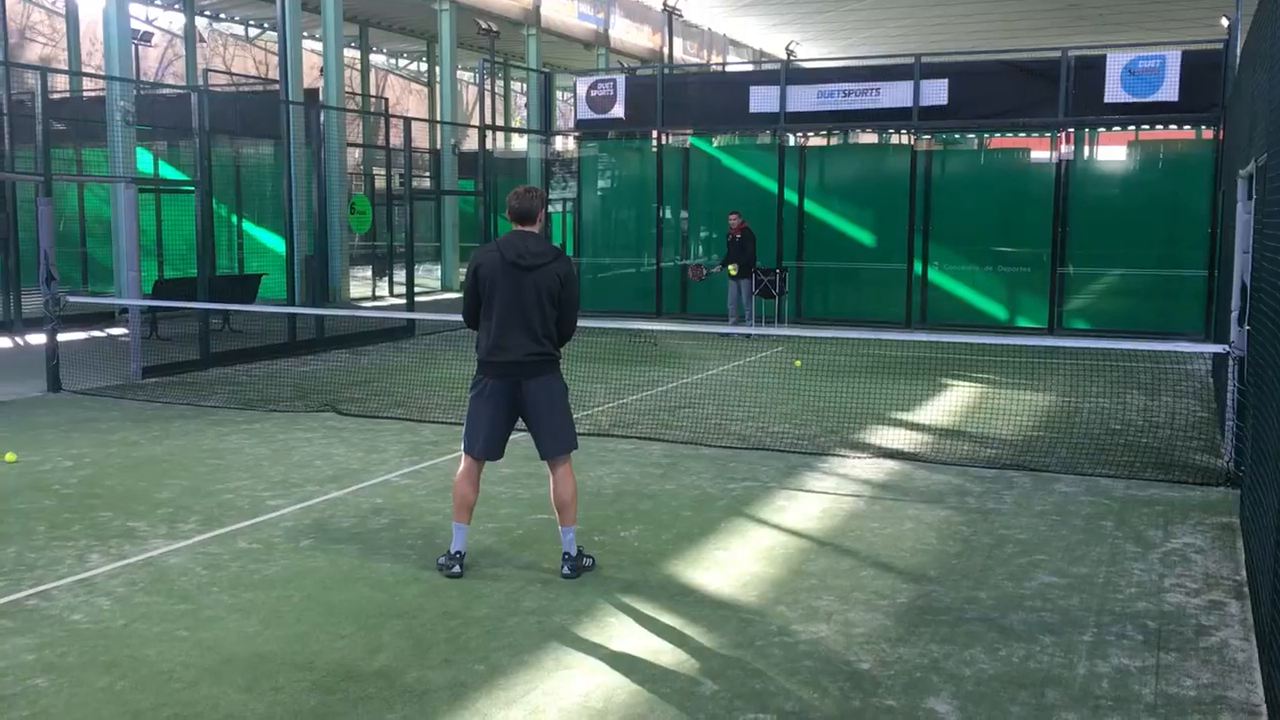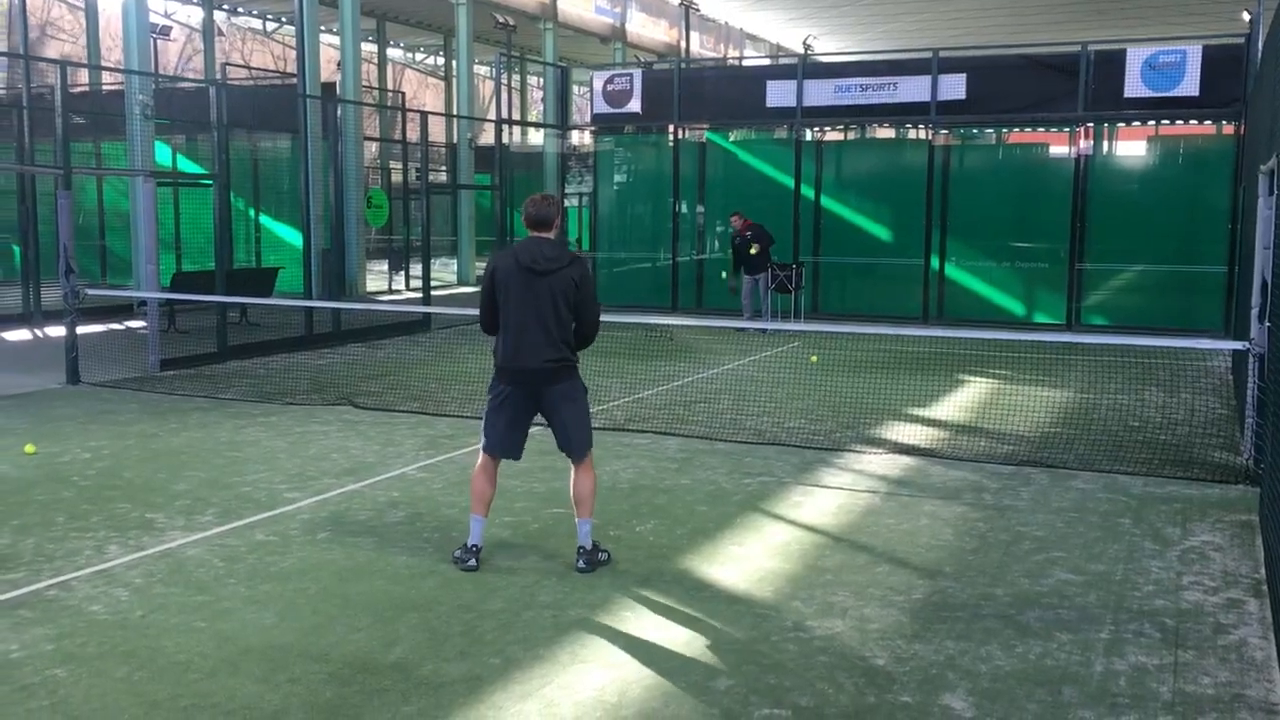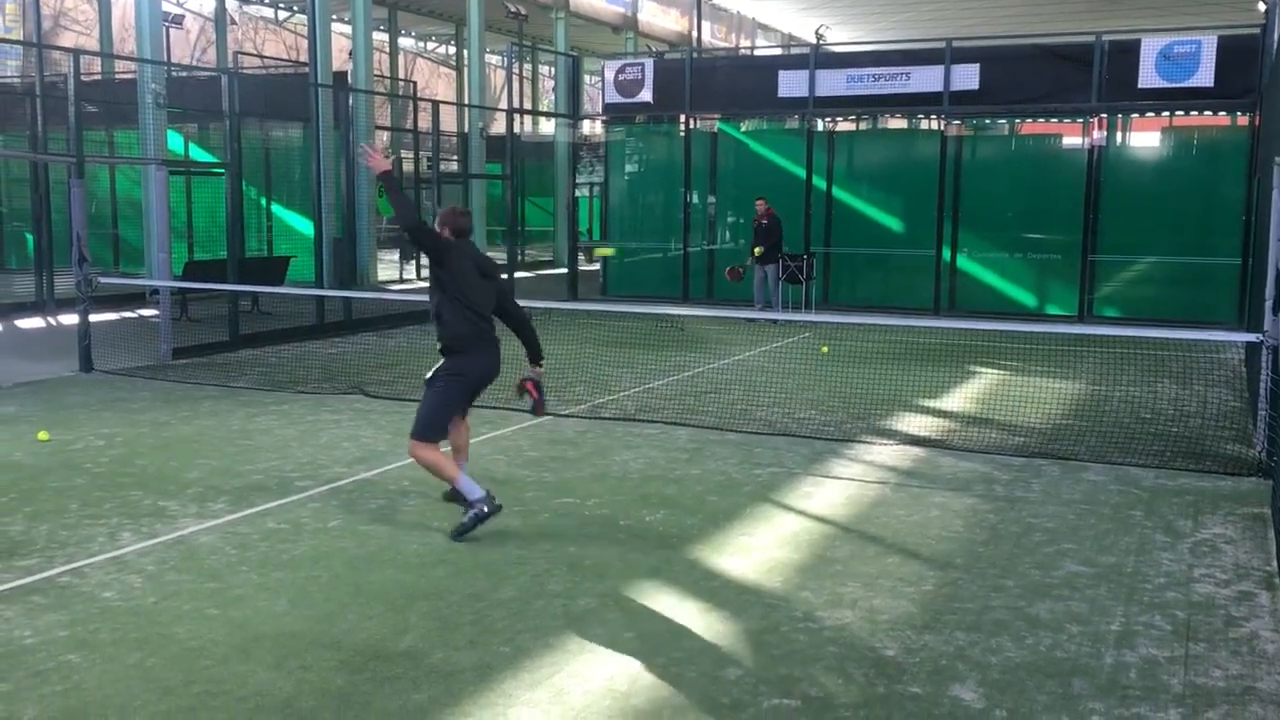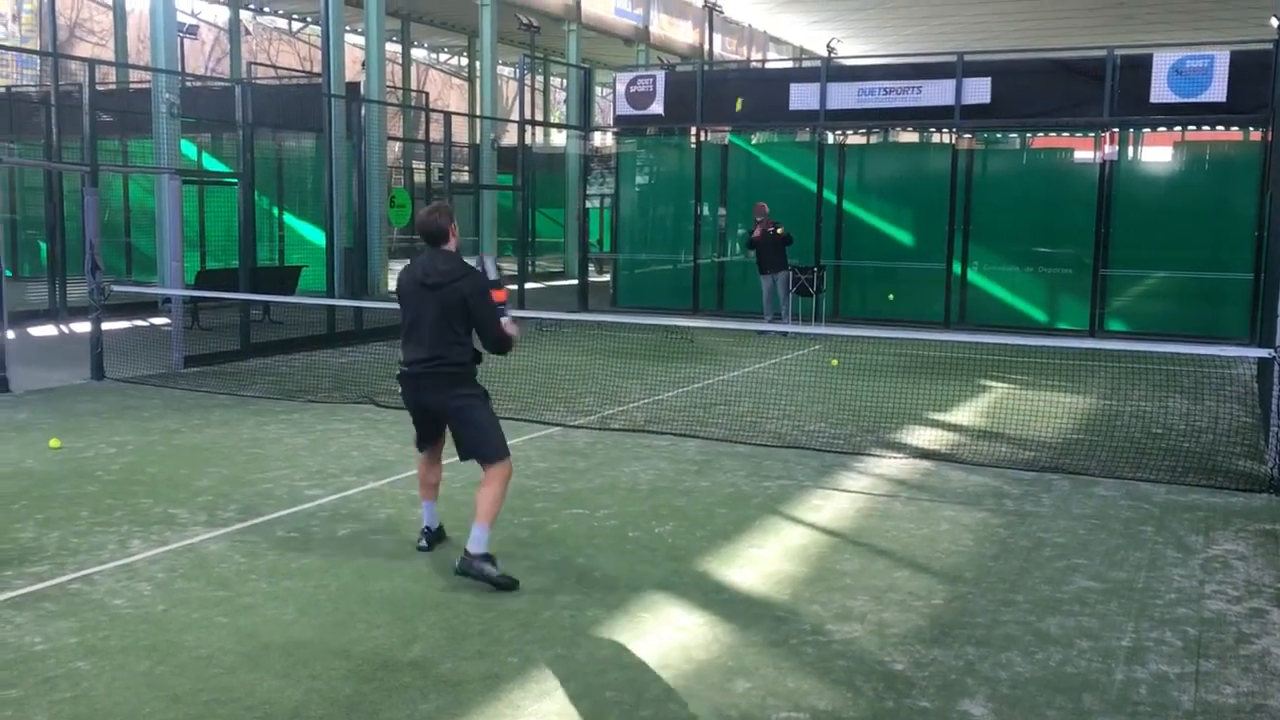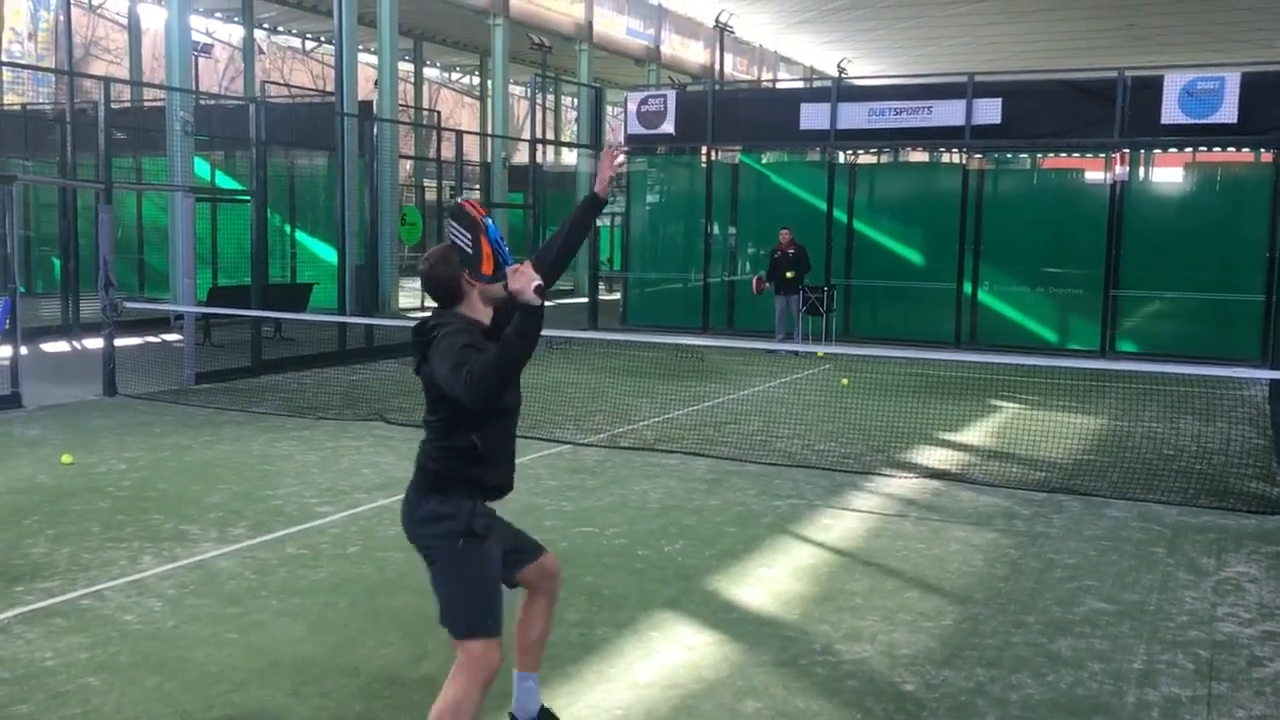
dt=1s
person 1, frame 1
left shoulder: (483, 258)
right shoulder: (560, 263)
left elbow: (470, 317)
right elbow: (567, 327)
left hip: (493, 373)
right hip: (542, 374)
left knee: (471, 462)
right knee: (560, 463)
left ankle: (456, 553)
right ankle: (571, 554)
person 1, frame 2
left shoulder: (499, 264)
right shoulder: (575, 267)
left elbow: (487, 324)
right elbow: (589, 328)
left hip: (511, 375)
right hip: (560, 376)
left knee: (488, 459)
right knee: (582, 461)
left ankle: (473, 547)
right ankle: (586, 547)
person 1, frame 3
left shoulder: (445, 252)
right shoulder: (487, 268)
left elbow: (411, 222)
right elbow: (516, 316)
left wrist: (387, 174)
right wrist: (535, 358)
left hip: (461, 361)
right hip: (489, 359)
left knee: (421, 446)
right knee: (454, 414)
left ankle: (478, 499)
right ankle: (463, 489)
person 1, frame 4
left shoulder: (407, 277)
right shoulder: (470, 279)
right elbow: (493, 342)
right wrist: (507, 335)
left hip: (414, 383)
right hip: (454, 385)
left knee: (430, 450)
right knee: (499, 467)
left ankle: (430, 528)
right ankle: (476, 556)
person 1, frame 5
left shoulder: (489, 325)
right shoulder: (453, 344)
left elbow: (546, 261)
right elbow: (484, 391)
left wrist: (597, 195)
right wrist: (527, 313)
left hip: (463, 506)
right hip: (446, 509)
left knee: (545, 575)
right knee: (482, 655)
